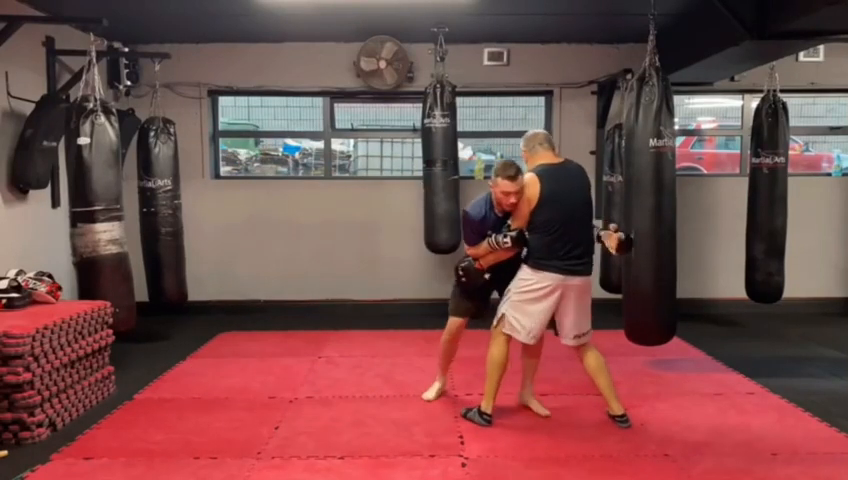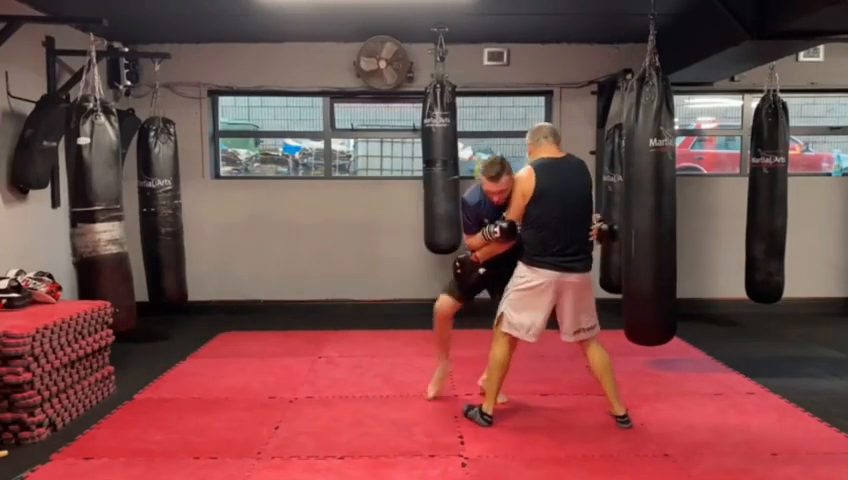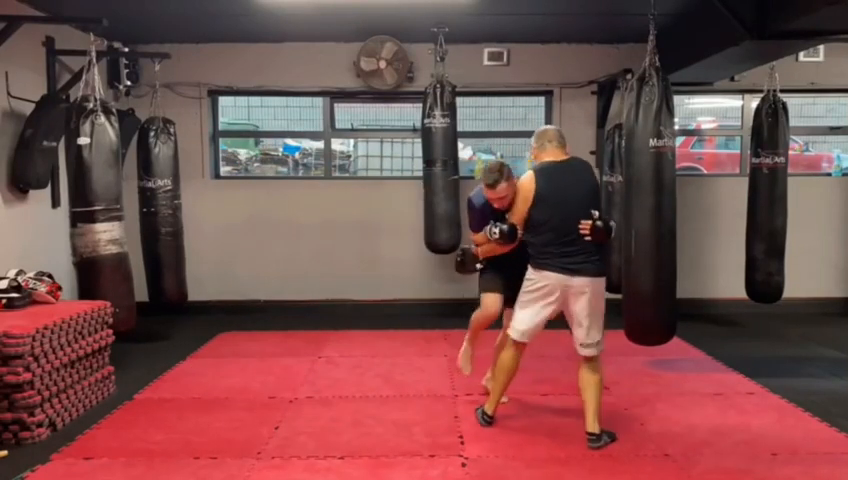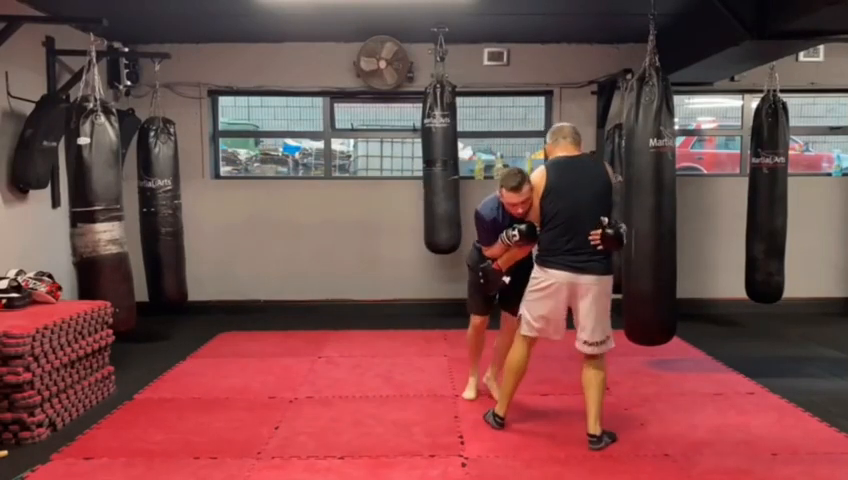
dt=0.3s
person 1, frame 1
left shoulder: (532, 181)
right shoulder: (580, 173)
left hip: (540, 273)
right hip: (579, 274)
left knee: (501, 334)
right knee: (583, 344)
left ankle: (485, 410)
right ankle: (618, 411)
person 1, frame 2
left shoulder: (528, 175)
right shoulder: (581, 169)
left wrist: (476, 258)
left hip: (537, 270)
right hip: (578, 271)
left knee: (503, 334)
right knee: (588, 340)
left ankle: (487, 409)
right ankle: (620, 411)
person 1, frame 3
left shoulder: (529, 180)
right shoulder: (589, 171)
left hip: (545, 274)
right hip: (589, 276)
left knee: (514, 341)
right knee: (590, 355)
left ankle: (488, 410)
right ankle: (594, 429)
person 1, frame 4
left shoulder: (542, 175)
right shoulder: (604, 170)
left wrist: (498, 267)
left hip: (551, 271)
right hip: (595, 275)
left knee: (524, 337)
right knee: (593, 354)
left ankle: (500, 412)
right ankle: (595, 430)
person 2, frame 1
right shoulder: (475, 212)
right elbow: (472, 251)
right wrist: (496, 243)
left hip: (512, 269)
right hip: (478, 269)
right knee: (454, 327)
left ankle: (527, 392)
right ankle: (440, 381)
person 2, frame 2
right shoulder: (472, 200)
right elbow: (471, 243)
right wrist: (489, 233)
left hip: (512, 262)
right knee: (443, 308)
right ankle: (442, 367)
person 2, frame 3
right shoulder: (476, 200)
right elbow: (476, 239)
right wrist: (490, 234)
left hip: (523, 260)
right hip: (492, 260)
right knee: (492, 308)
left ankle: (491, 377)
right ankle: (470, 340)
person 2, frame 4
right shoulder: (486, 212)
right elbow: (490, 252)
right wrist: (507, 240)
left hip: (519, 266)
right hip: (485, 264)
left knee: (511, 325)
right knee: (478, 323)
left ankle: (492, 376)
right ankle: (473, 377)
